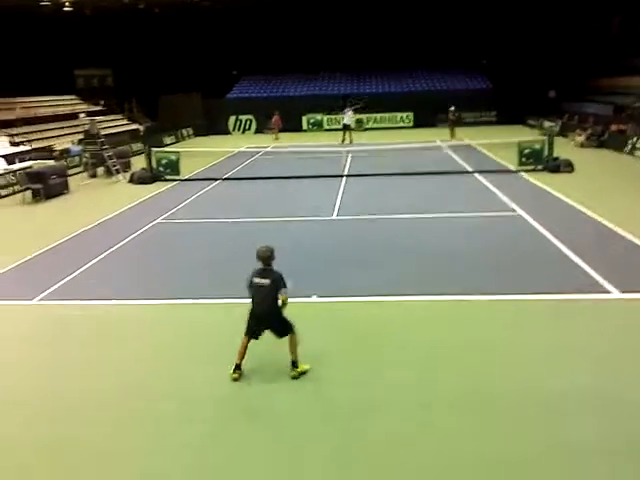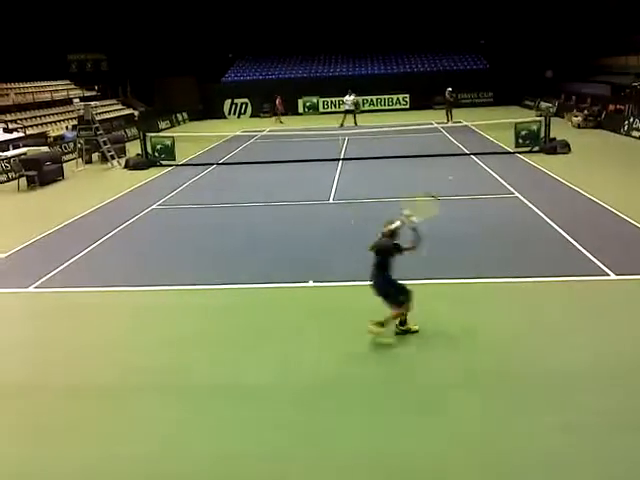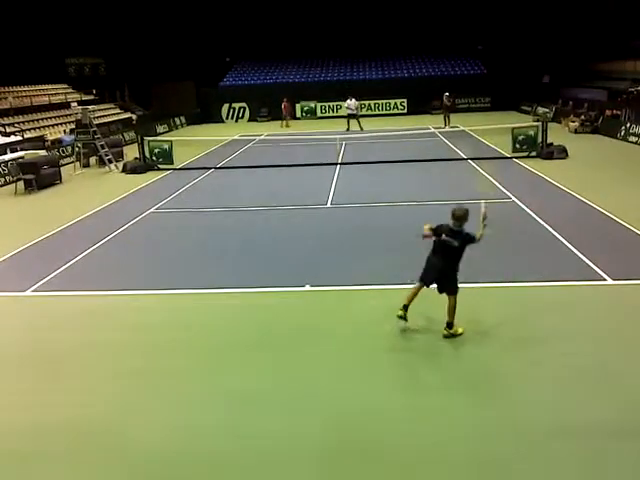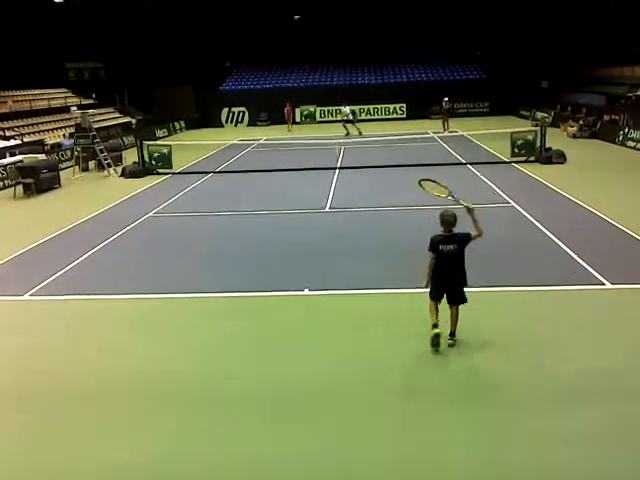
dt=0.7s
person 1, frame 1
left shoulder: (254, 274)
right shoulder: (277, 276)
right elbow: (283, 301)
right wrist: (280, 305)
left hip: (255, 313)
right hip: (272, 314)
left knee: (247, 338)
right knee: (292, 332)
left ankle: (237, 369)
right ankle: (295, 368)
person 1, frame 2
left shoulder: (387, 243)
right shoulder: (386, 245)
right elbow: (379, 247)
left hip: (384, 279)
right hip: (382, 282)
left knee: (407, 294)
right knee: (401, 309)
left ankle: (402, 325)
right ankle: (379, 325)
person 1, frame 3
left shoulder: (442, 228)
right shoulder: (465, 237)
left elbow: (425, 235)
right elbow: (479, 237)
left wrist: (426, 228)
right wrist: (483, 223)
left hip: (433, 263)
right hip: (449, 269)
left knee: (420, 285)
right knee: (452, 297)
left ankle: (403, 311)
right ankle: (449, 328)
person 1, frame 4
left shoulder: (435, 240)
right shoulder: (461, 238)
left elbow: (432, 261)
right elbow: (479, 232)
left wrist: (428, 279)
right wrist: (472, 214)
left hip: (438, 277)
right hip: (456, 278)
left knee: (433, 301)
right knee: (454, 306)
left ankle: (435, 327)
right ankle: (452, 336)
